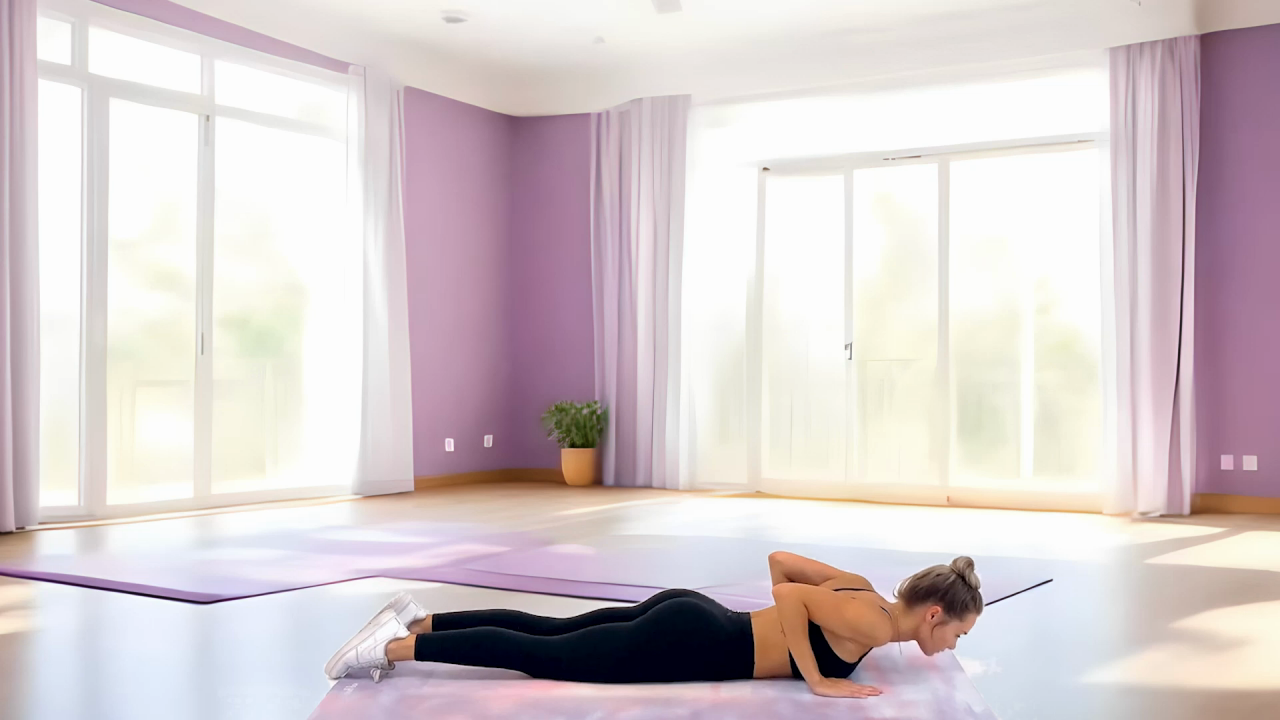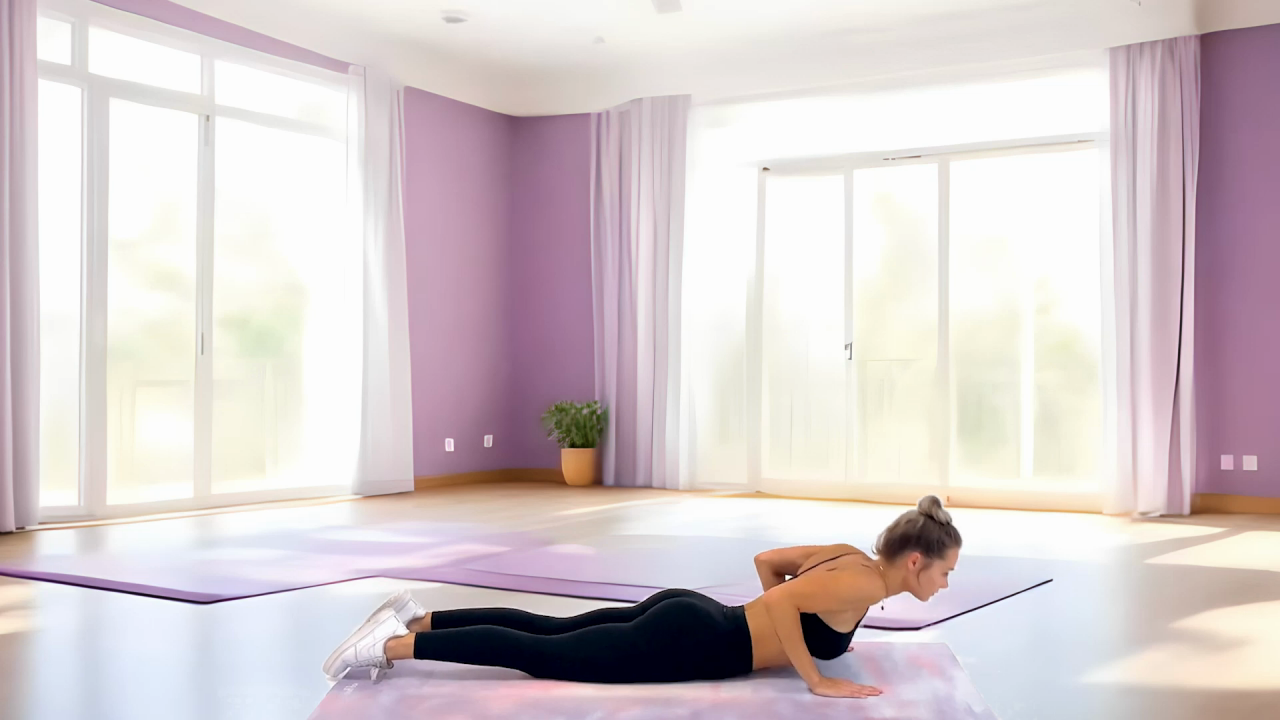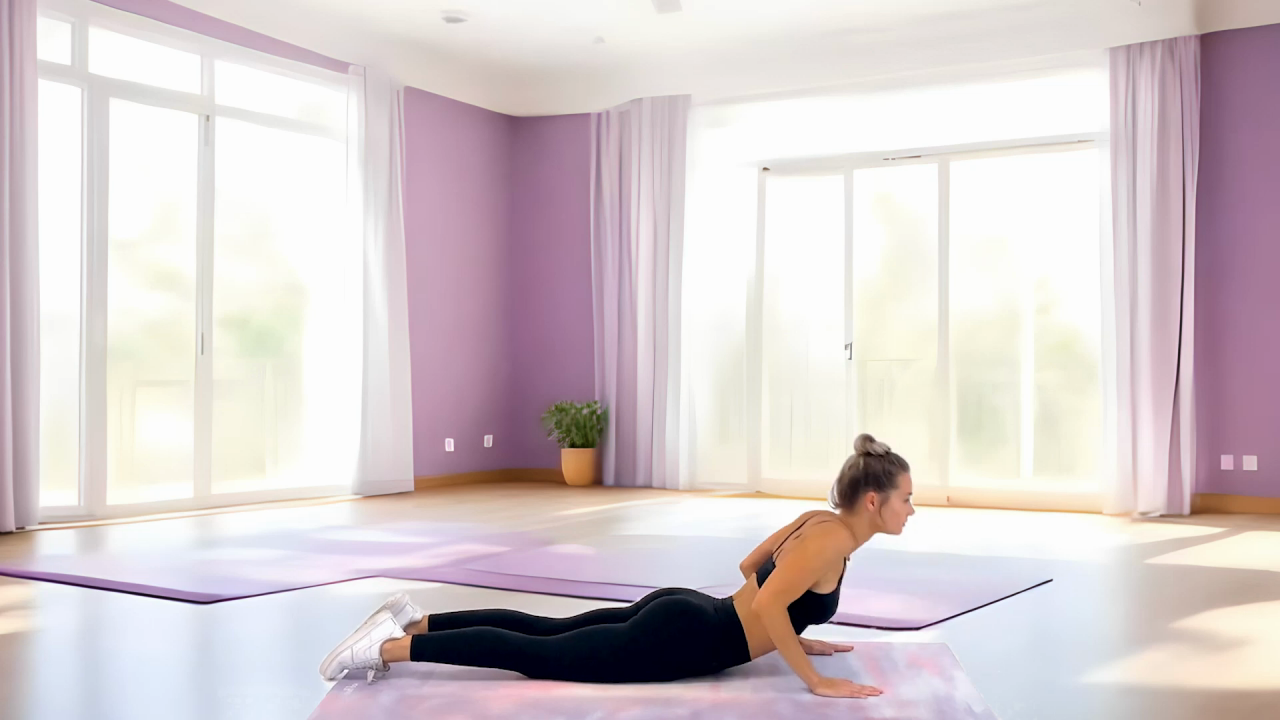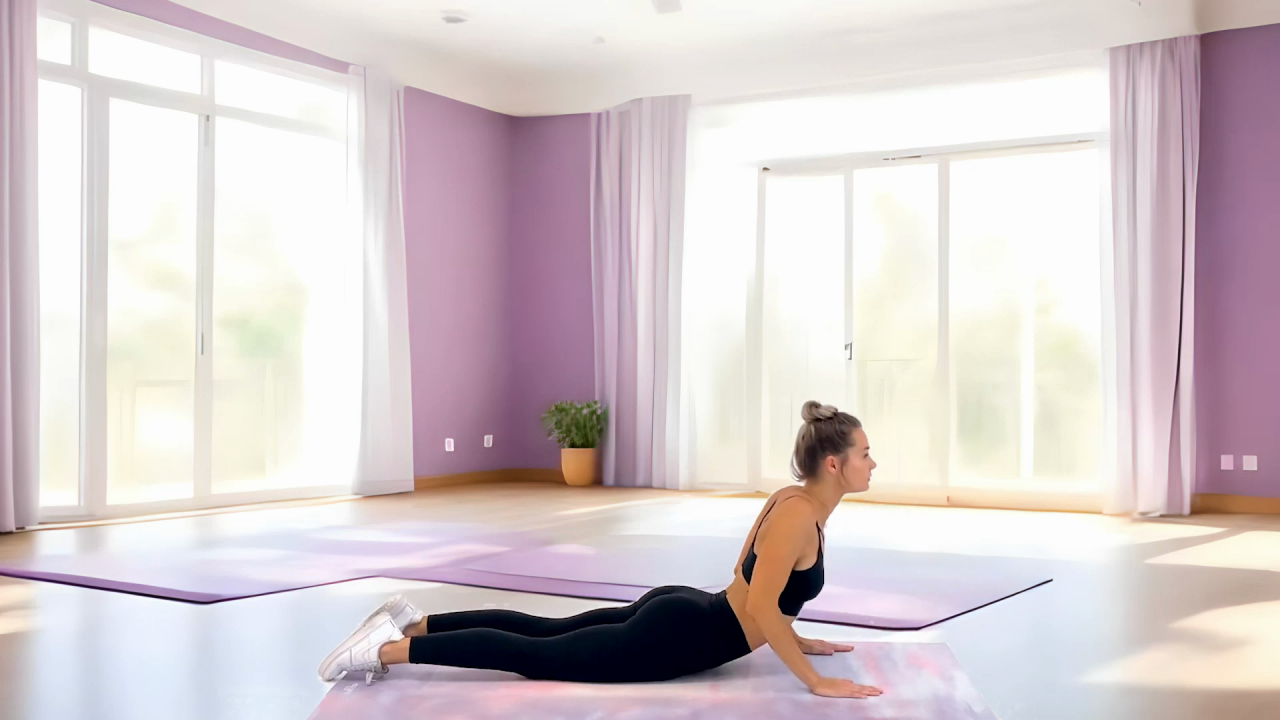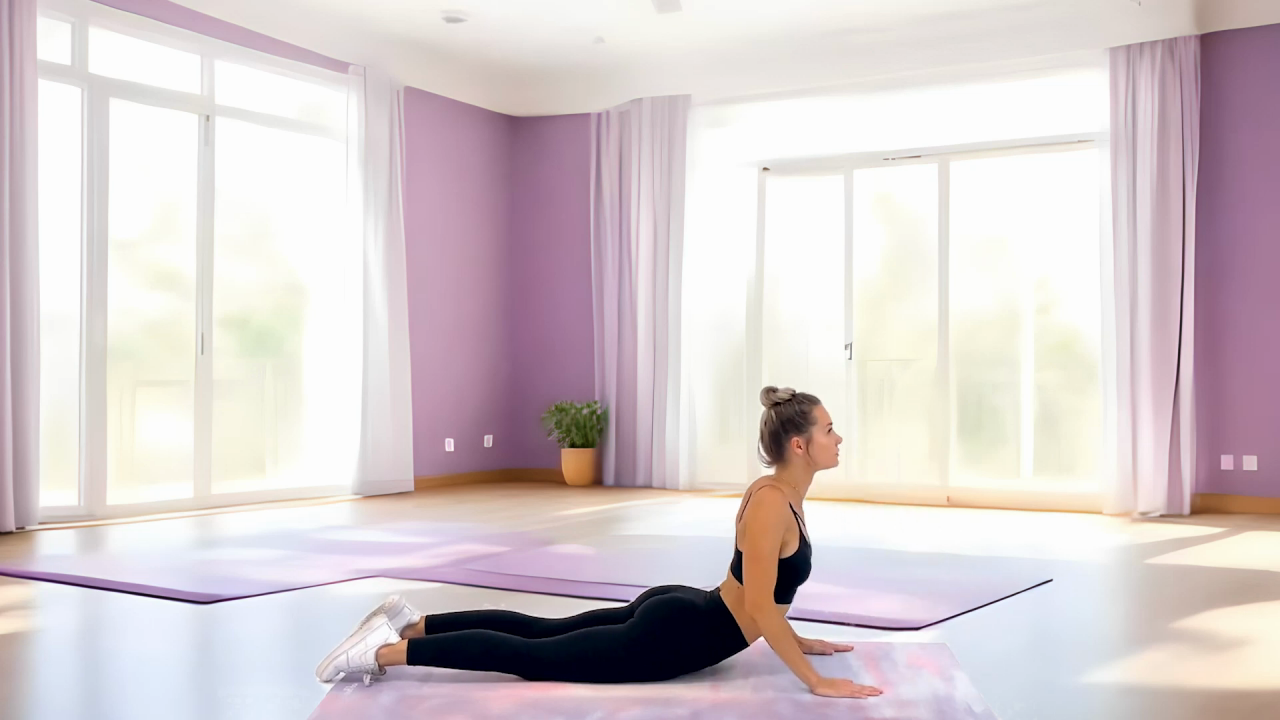
dt=0.4s
person 1, frame 1
left shoulder: (865, 592)
right shoulder: (874, 623)
left elbow: (780, 560)
right elbow: (792, 597)
right wrist: (816, 678)
left hip: (686, 619)
right hip: (685, 645)
left knee: (548, 629)
right knee: (540, 655)
left ankle: (418, 620)
right ankle: (396, 647)
person 1, frame 2
left shoulder: (851, 557)
right shoulder: (863, 584)
left elbow: (766, 562)
right elbow: (778, 601)
left wrist: (806, 643)
right wrist: (816, 678)
left hip: (685, 618)
right hip: (685, 644)
left knee: (546, 628)
right knee: (539, 654)
left ankle: (418, 619)
right ankle: (396, 647)
person 1, frame 3
left shoulder: (820, 520)
right shoulder: (834, 540)
right elbow: (766, 608)
left wrist: (794, 639)
right wrist: (815, 680)
left hip: (680, 615)
right hip: (681, 641)
left knee: (543, 629)
right knee: (536, 655)
left ankle: (414, 620)
right ankle: (391, 647)
person 1, frame 4
left shoulder: (796, 500)
right shoulder: (799, 515)
right elbow: (761, 608)
left wrist: (794, 640)
right wrist: (816, 681)
left hip: (679, 613)
right hip: (676, 638)
left knee: (540, 630)
right knee: (534, 657)
left ankle: (412, 623)
right ankle: (388, 648)
person 1, frame 5
left shoulder: (781, 492)
right shoulder: (772, 503)
left elbow: (763, 591)
right elbow: (759, 609)
left wrist: (797, 640)
right wrist: (815, 681)
left hip: (677, 612)
right hip: (675, 636)
left knee: (541, 630)
right knee: (532, 658)
left ankle: (411, 624)
right ankle: (386, 650)
